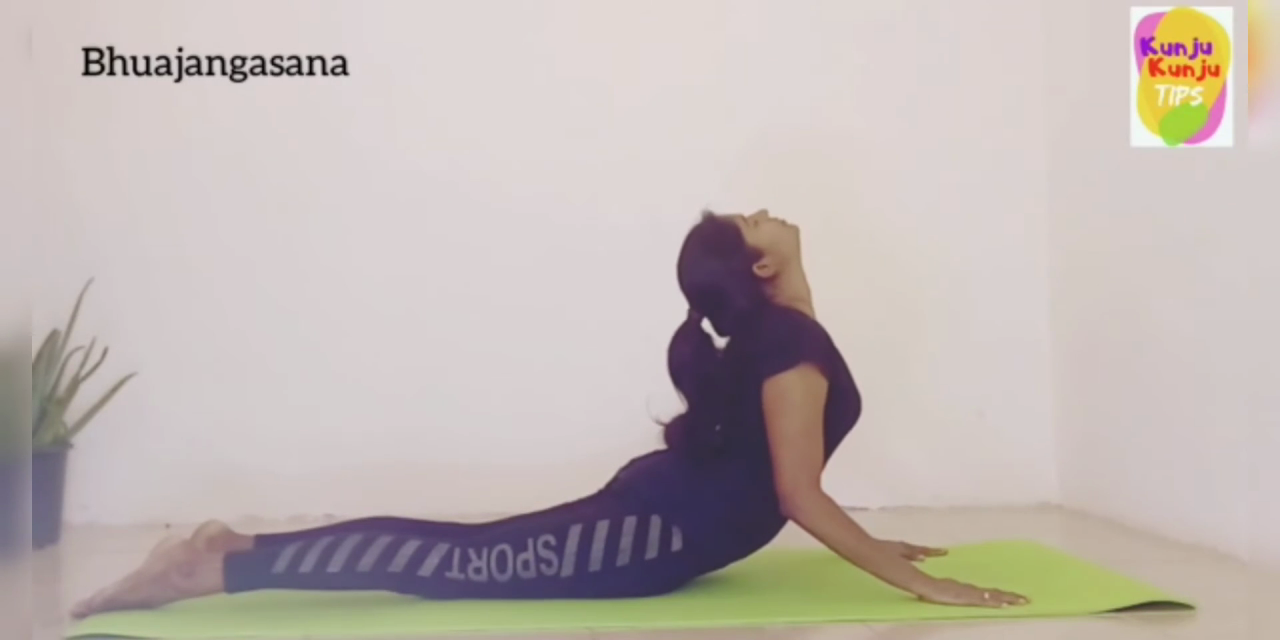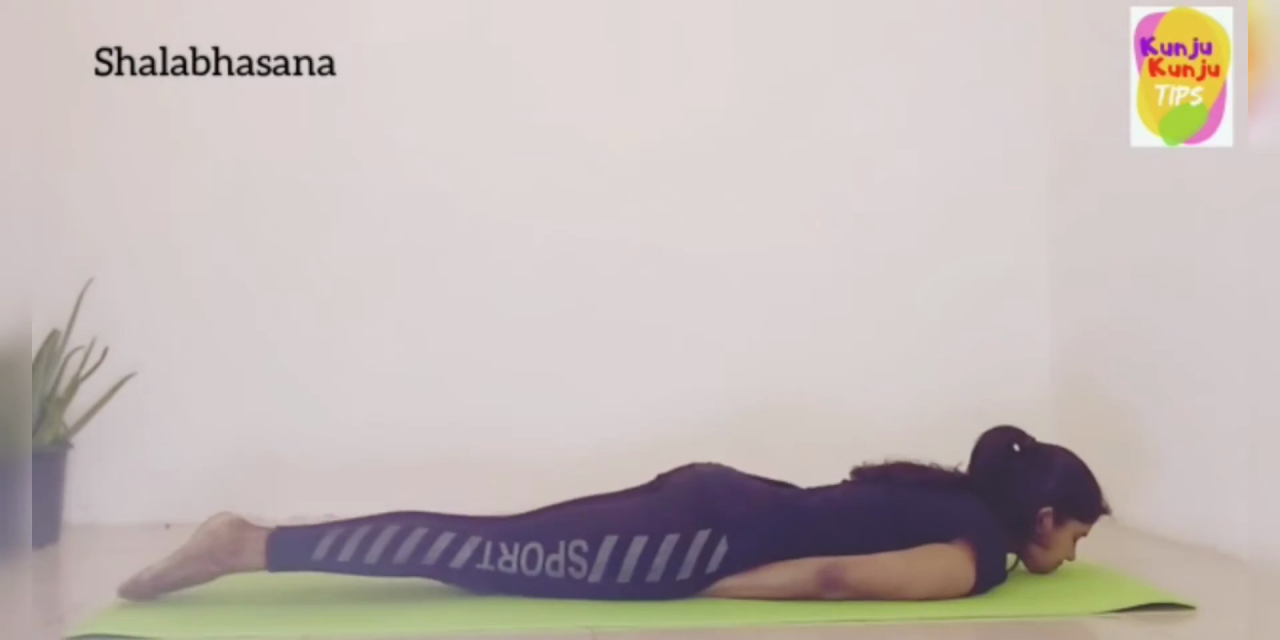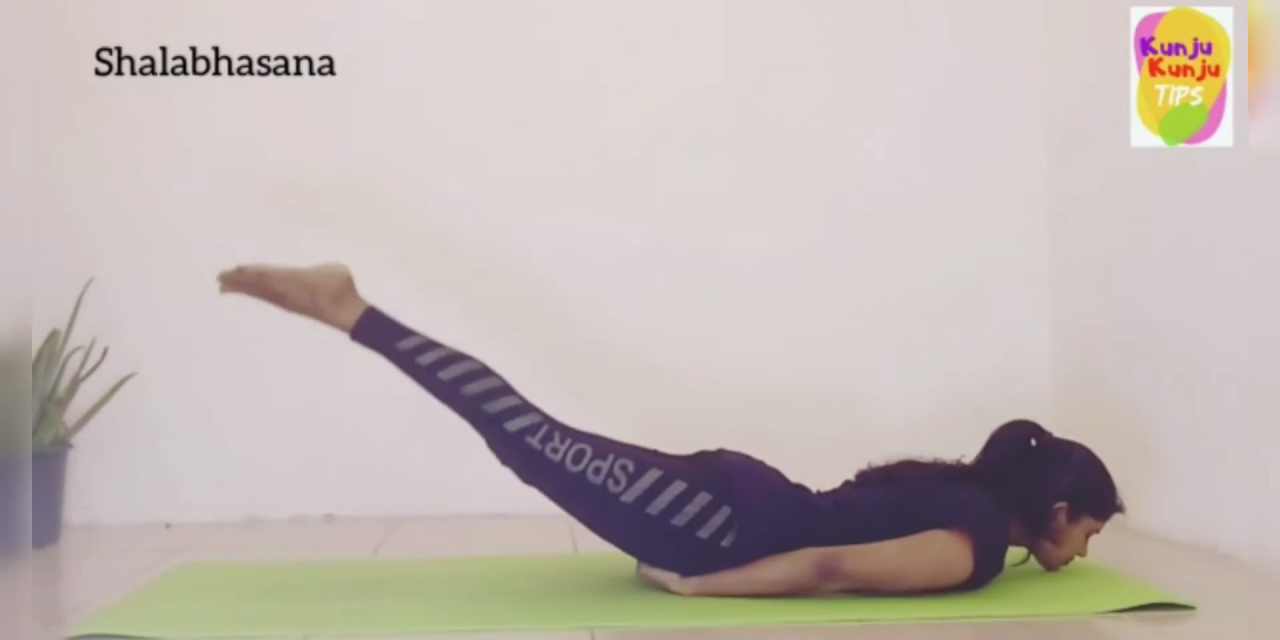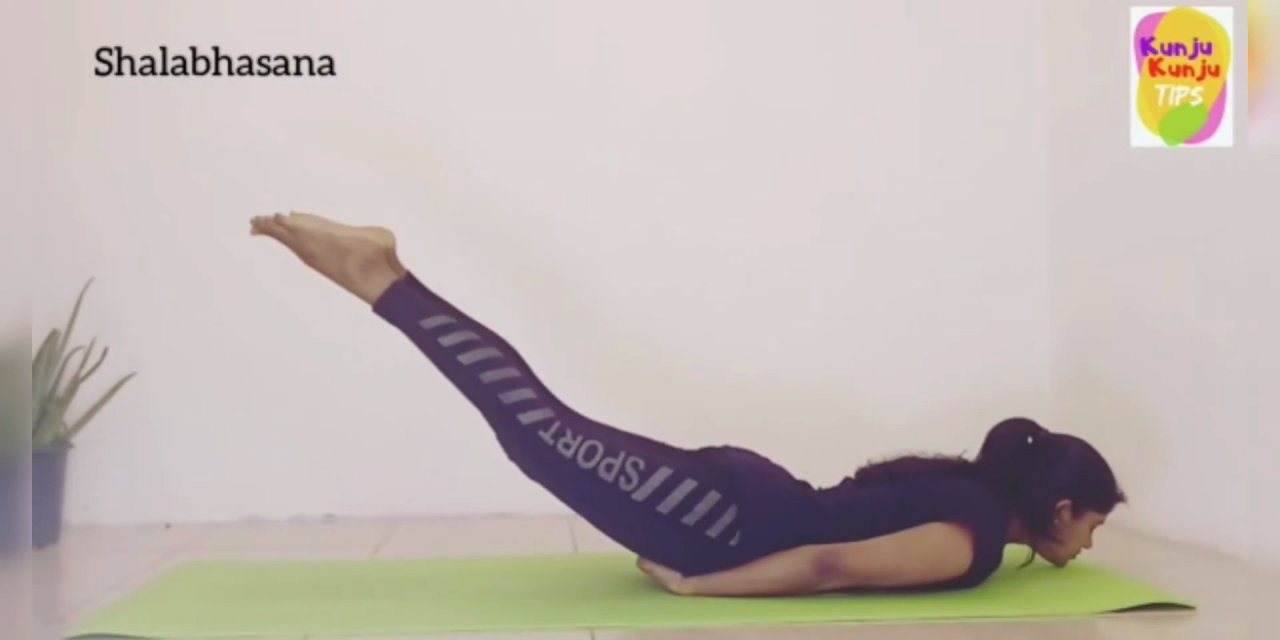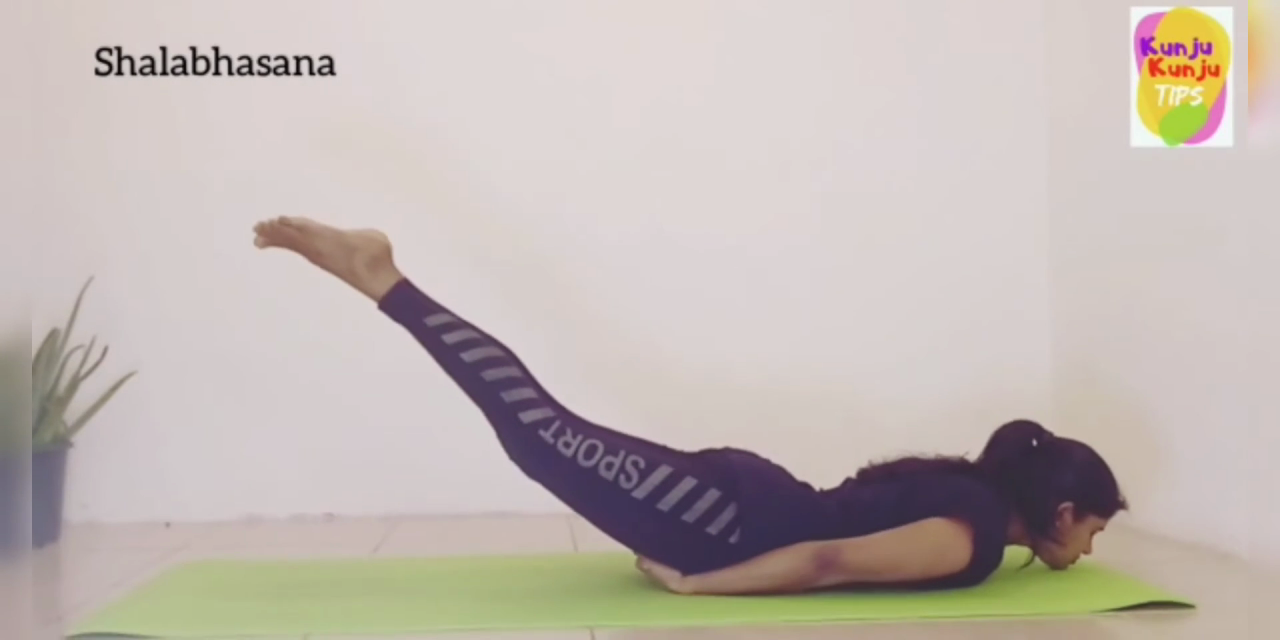
dt=0.5s
person 1, frame 1
left shoulder: (772, 333)
right shoulder: (792, 345)
left elbow: (779, 476)
right elbow: (800, 498)
left wrist: (877, 546)
right wrist: (918, 582)
left hip: (657, 505)
right hip: (658, 534)
left knee: (456, 547)
right knee: (456, 565)
left ankle: (234, 547)
right ankle: (206, 572)
person 1, frame 2
left shoulder: (965, 499)
right shoulder: (979, 556)
right elbow: (834, 575)
right wrist: (709, 594)
left hip: (713, 502)
right hip: (710, 536)
left knee: (487, 540)
right knee: (485, 556)
left ankle: (255, 537)
right ankle: (250, 545)
person 1, frame 3
left shoulder: (969, 491)
right shoulder: (976, 548)
right elbow: (832, 566)
right wrist: (696, 587)
left hip: (730, 499)
right hip: (722, 524)
left knee: (538, 442)
right knee: (531, 438)
left ankle: (349, 310)
right ankle: (347, 311)
person 1, frame 4
left shoulder: (969, 488)
right shoulder: (974, 542)
right elbow: (829, 566)
right wrist: (693, 585)
left hip: (739, 494)
right hip: (728, 524)
left knee: (549, 429)
right knee: (539, 429)
left ankle: (384, 277)
right ankle: (380, 282)
person 1, frame 5
left shoulder: (971, 488)
right shoulder: (975, 537)
right elbow: (830, 561)
right wrist: (693, 583)
left hip: (741, 498)
right hip: (730, 523)
left knee: (549, 433)
right knee: (542, 431)
left ankle: (383, 278)
right ankle: (381, 281)
